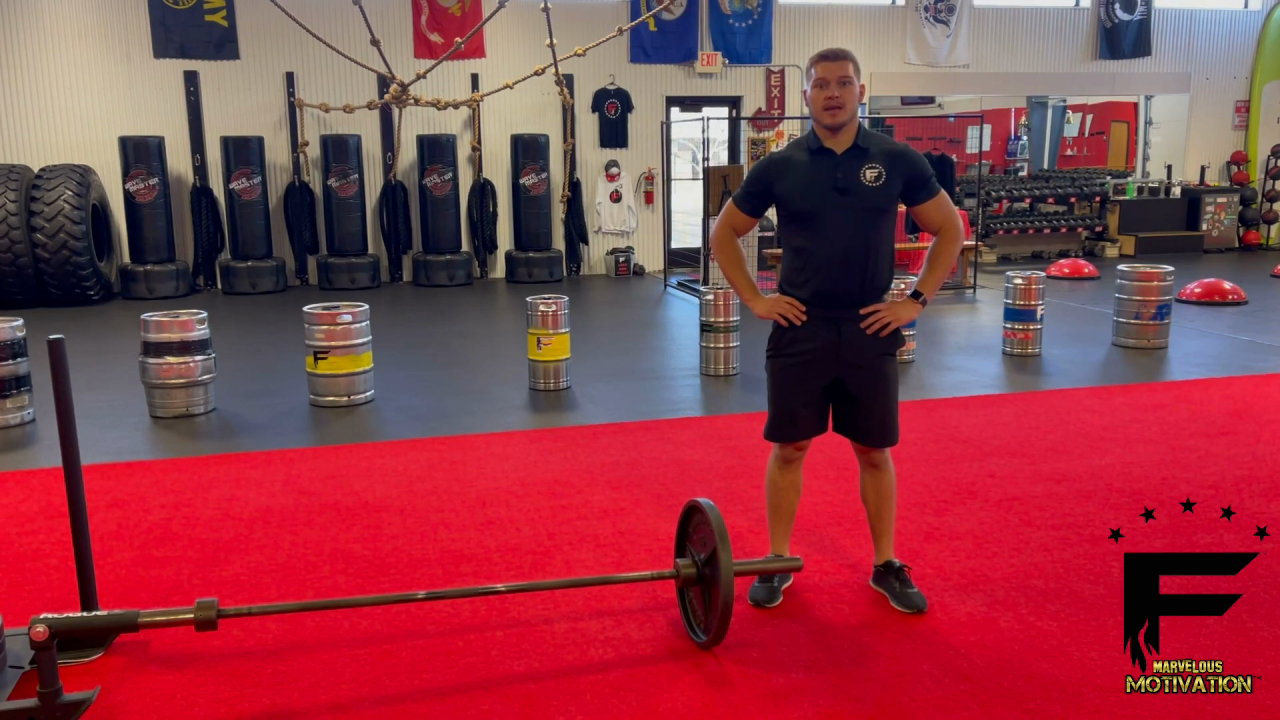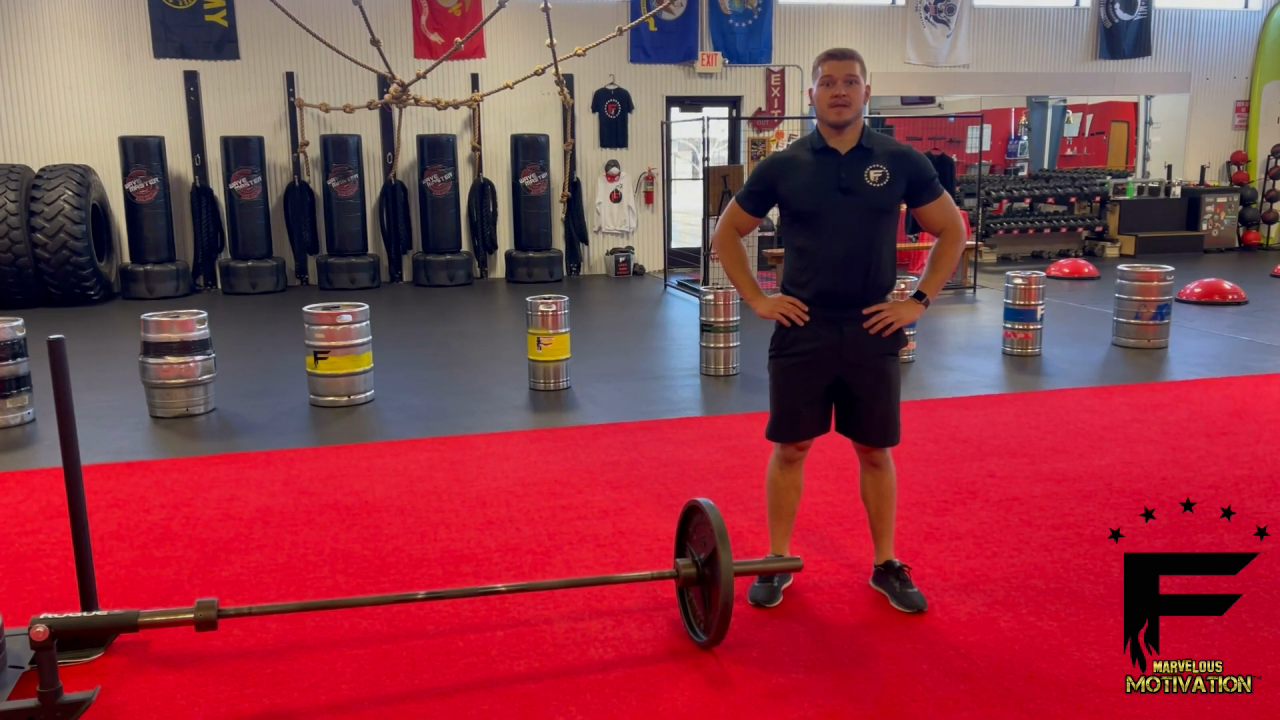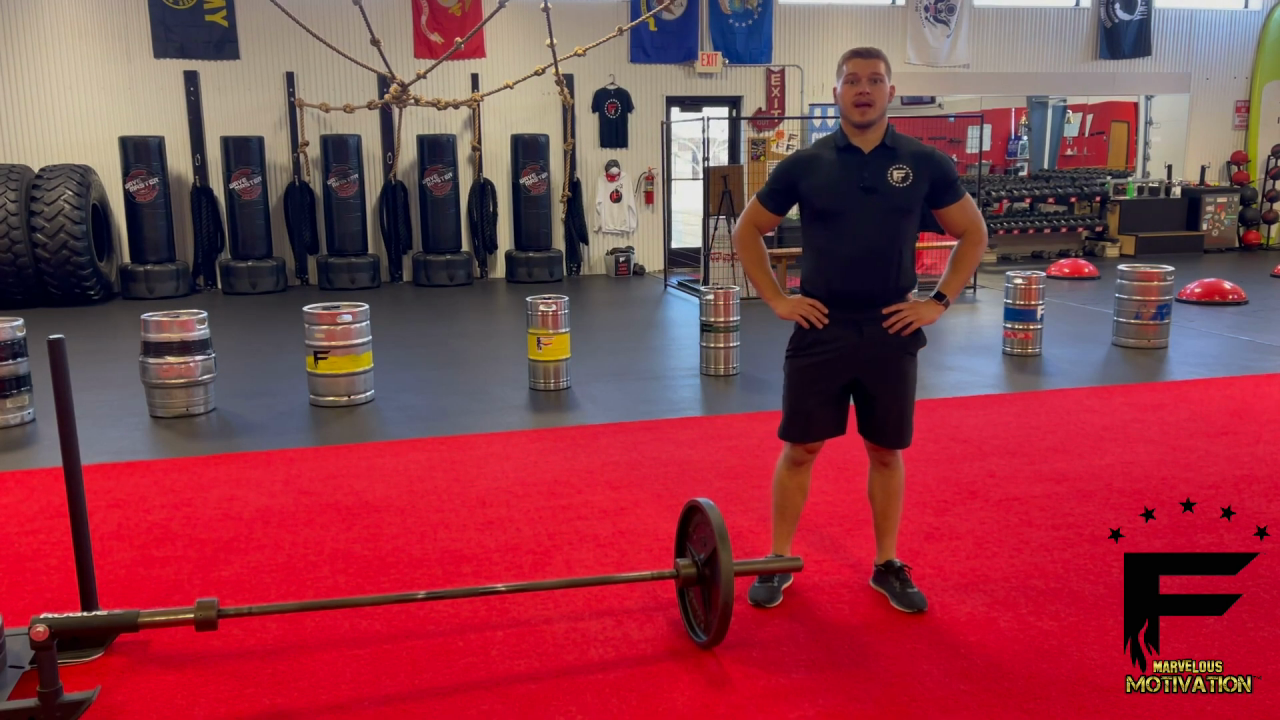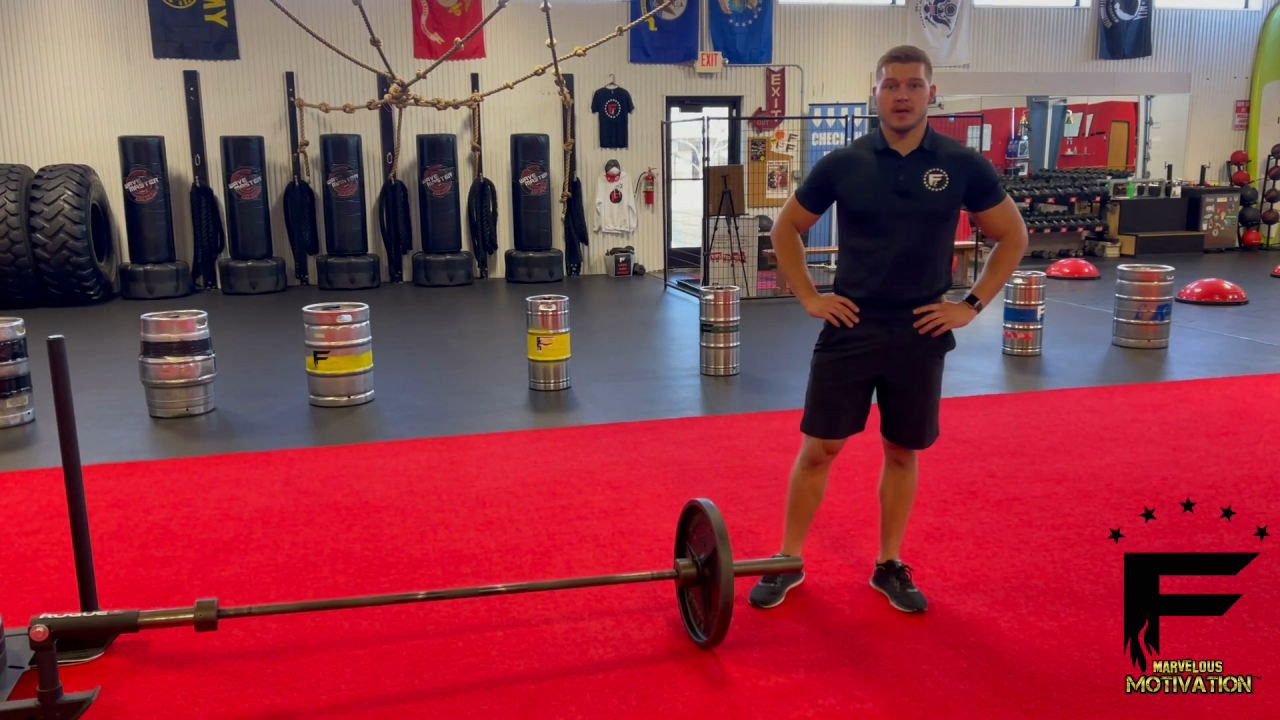
dt=0.5s
person 1, frame 1
left shoulder: (898, 160)
right shoulder: (778, 167)
left elbow: (949, 230)
right elbow: (724, 234)
left wrist: (917, 299)
right wrist: (753, 299)
left hip: (869, 331)
right hip: (799, 331)
left knee: (875, 451)
right knee: (788, 448)
left ankle: (887, 565)
right ankle: (777, 562)
person 1, frame 2
left shoulder: (902, 161)
right shoulder: (782, 166)
left elbow: (952, 231)
right elbow: (727, 233)
left wrist: (920, 300)
right wrist: (756, 298)
left hip: (872, 331)
right hip: (803, 330)
left knee: (876, 451)
right knee: (790, 447)
left ankle: (886, 565)
right ankle: (778, 561)
person 1, frame 3
left shoulder: (924, 162)
right shoulder: (804, 164)
left elbow: (972, 233)
right elbow: (748, 231)
left wrist: (939, 301)
right wrist: (776, 299)
left hip: (890, 333)
right hip: (820, 332)
left knee: (886, 452)
right knee: (800, 449)
left ankle: (888, 564)
right ankle: (779, 561)
person 1, frame 4
left shoulder: (963, 165)
right shoulder: (843, 163)
left elbow: (1013, 236)
right elbow: (785, 229)
left wrist: (972, 304)
right wrist: (809, 296)
left hip: (919, 334)
right hip: (849, 330)
left knee: (903, 452)
right knee: (818, 448)
left ankle: (889, 565)
right ankle: (788, 560)
